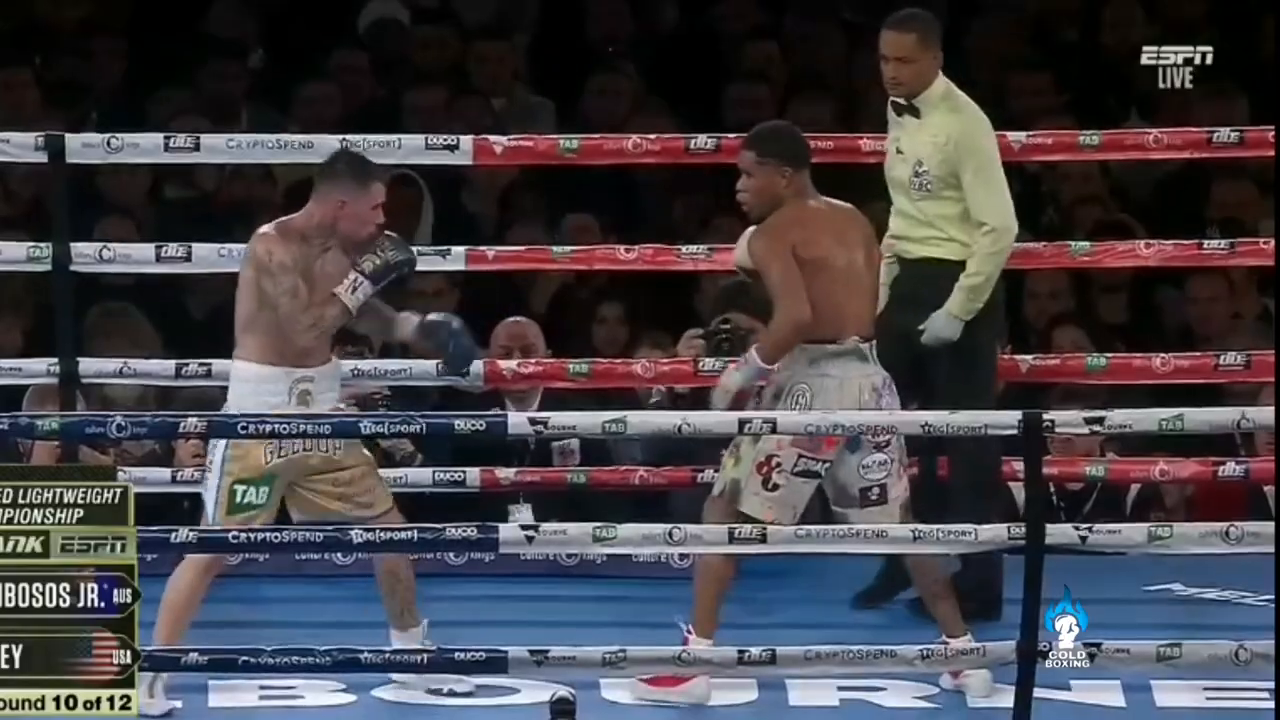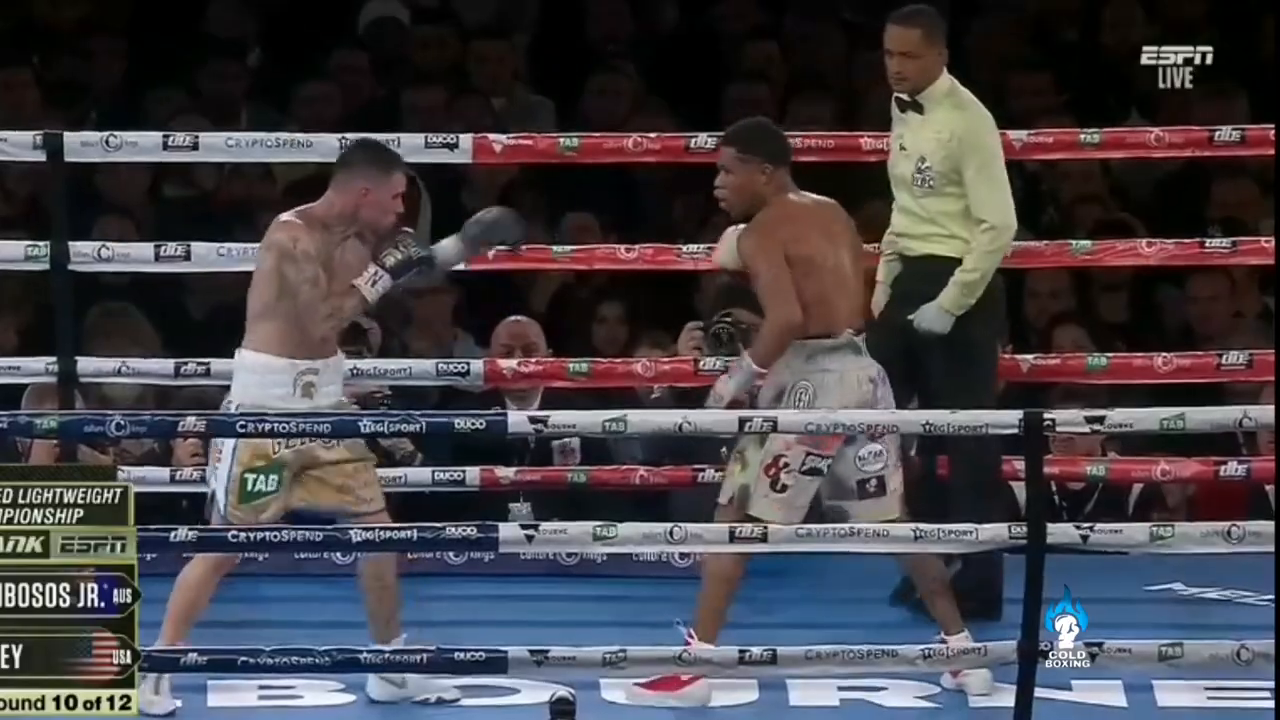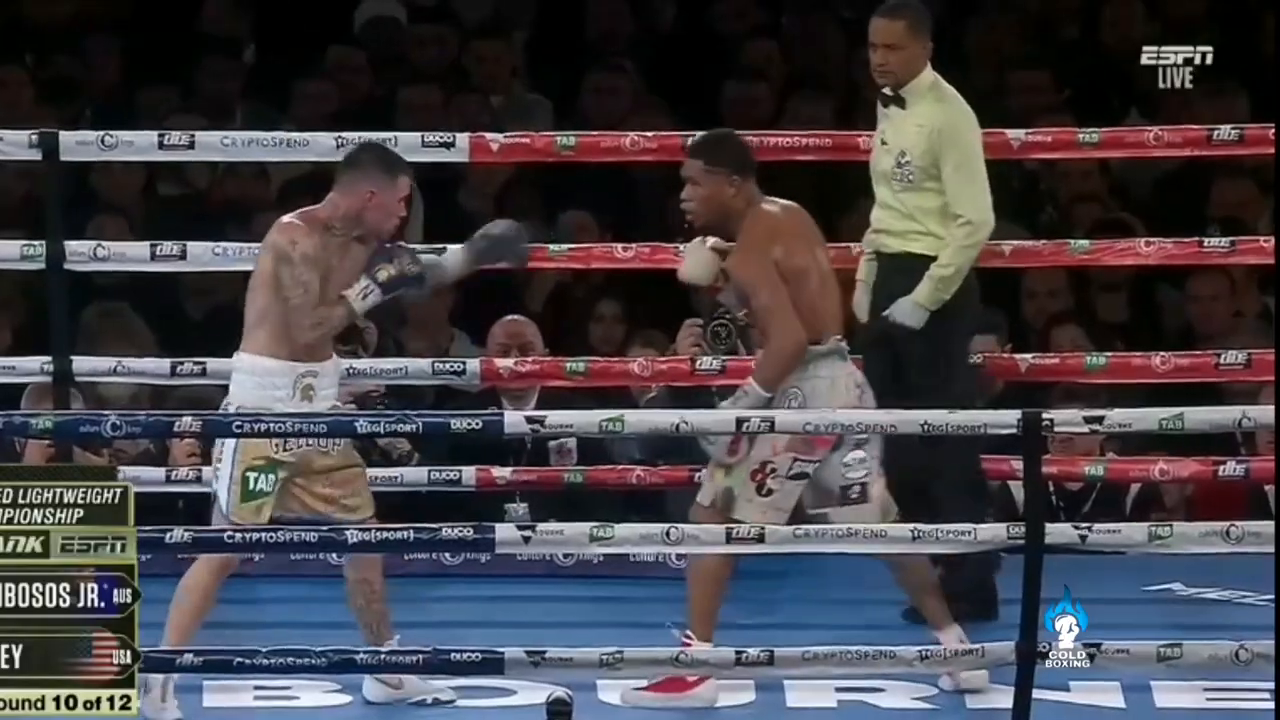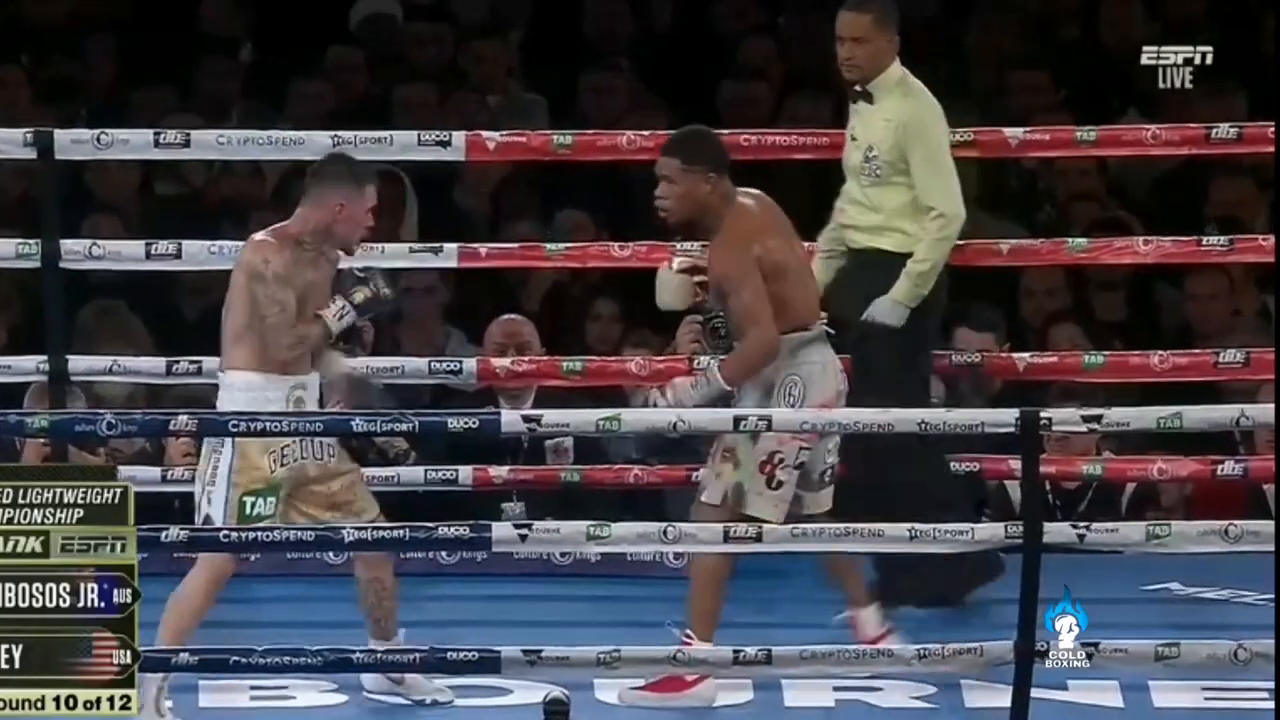
dt=0.2s
person 1, frame 1
left shoulder: (964, 123)
right shoulder: (897, 113)
left elbow: (999, 227)
left wrist: (959, 310)
right wrist: (884, 283)
left hip: (957, 284)
right hip: (910, 280)
left knee: (964, 434)
left ankle: (977, 583)
right ankle: (905, 555)
person 1, frame 2
left shoulder: (967, 120)
right shoulder: (901, 109)
left elbow: (998, 224)
left wrist: (950, 304)
right wrist: (884, 281)
left hip: (957, 283)
right hip: (910, 278)
left knee: (965, 433)
left ankle: (977, 581)
person 1, frame 3
left shoulder: (948, 114)
right shoulder: (887, 106)
left elbow: (975, 220)
left wrist: (925, 298)
right wrist: (866, 280)
left hip: (935, 282)
right hip: (892, 276)
left knee: (942, 433)
right knee: (893, 430)
left ankle: (969, 582)
right ankle: (951, 563)
person 1, frame 4
left shoulder: (914, 108)
right shoulder: (860, 103)
left elbow: (946, 214)
left wrist: (902, 296)
right wrist: (821, 271)
left hip: (900, 276)
right hip: (863, 274)
left knee: (872, 427)
right knee: (898, 425)
left ankle: (924, 563)
right ankle: (951, 556)
person 2, frame 1
left shoulder: (774, 233)
right shoulder: (854, 221)
left elbow: (795, 315)
left wrist: (744, 372)
left hip: (811, 385)
right hip: (868, 380)
left knee: (724, 515)
right knee: (895, 524)
right ankle: (963, 654)
person 2, frame 2
left shoulder: (761, 232)
right shoulder: (834, 214)
left elbow: (785, 317)
left wrist: (737, 376)
left hip: (808, 382)
right hip: (862, 374)
left knee: (732, 519)
right knee: (892, 521)
left ankle: (693, 669)
right ankle: (963, 652)
person 2, frame 3
left shoulder: (748, 250)
right shoulder: (788, 214)
left elbow: (789, 337)
left wrist: (741, 404)
right wrist: (723, 279)
left hip: (801, 388)
right hip: (841, 379)
left knee: (710, 519)
right knee: (875, 524)
left ankle: (695, 670)
right ankle: (957, 649)
person 2, frame 4
left shoulder: (732, 246)
right shoulder: (753, 203)
left elbow: (762, 337)
left wrist: (697, 390)
right wrist: (704, 287)
left hip: (785, 377)
right hip: (813, 369)
left knee: (714, 517)
right knee: (807, 514)
left ankle: (695, 670)
right ankle: (872, 626)
person 3, frame 1
left shoulder: (345, 248)
right shoulder: (273, 245)
left elbow: (366, 316)
right elbow: (304, 332)
left wrist: (421, 328)
right wrist: (366, 278)
left hip: (320, 409)
right hip: (260, 412)
left knee: (387, 527)
right knee: (214, 547)
left ankle: (411, 652)
right ankle: (151, 674)
person 3, frame 2
left shoulder: (360, 236)
right shoulder: (295, 234)
left elbow: (412, 270)
right elbow: (321, 322)
left wrist: (470, 239)
right wrist: (383, 271)
left hip: (323, 401)
right hip: (265, 404)
left knee: (376, 529)
right knee: (225, 545)
left ankle: (391, 670)
right ankle: (155, 671)
person 3, frame 3
left shoulder: (359, 241)
right shoulder: (295, 235)
left elbow: (415, 272)
right elbow: (305, 329)
left wrist: (475, 251)
right wrist: (373, 285)
left hip: (319, 405)
right hip: (264, 404)
right knee: (227, 547)
left ankle: (386, 672)
person 3, frame 4
left shoulder: (322, 256)
right shoulder: (269, 253)
right elbow: (284, 347)
right wrist: (348, 307)
left hip: (303, 420)
right knee: (219, 560)
left ankle: (388, 665)
